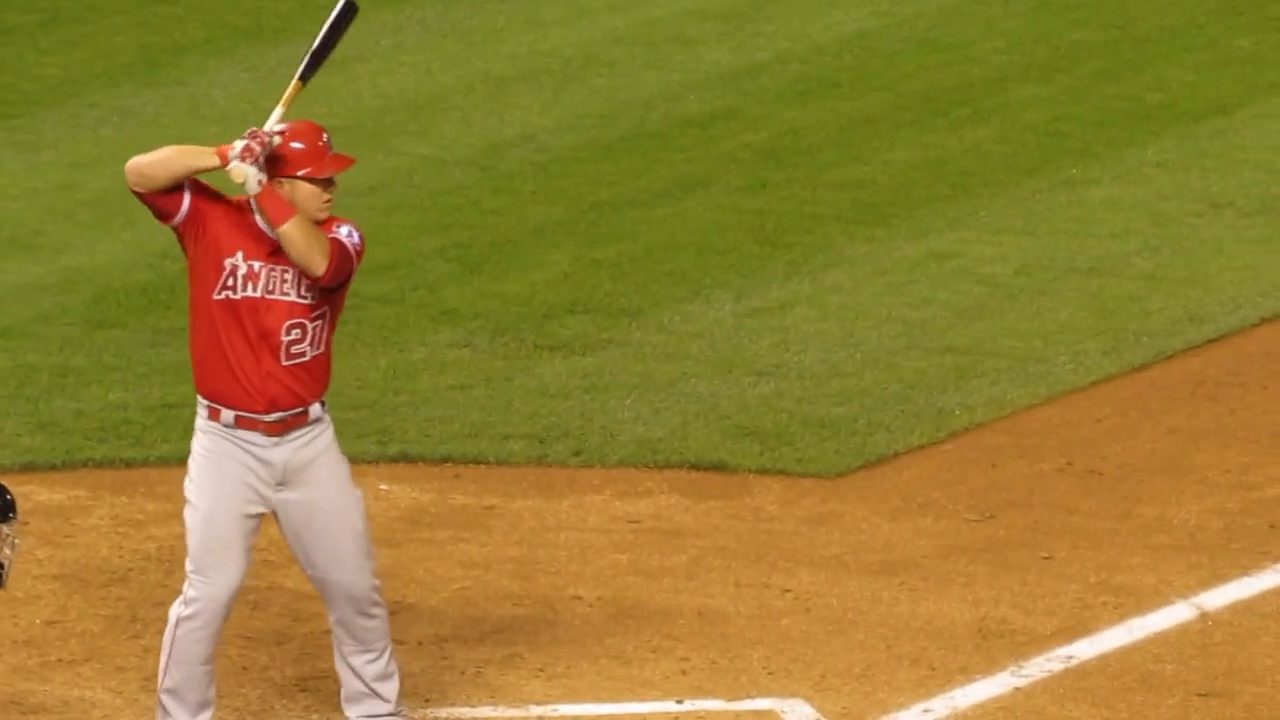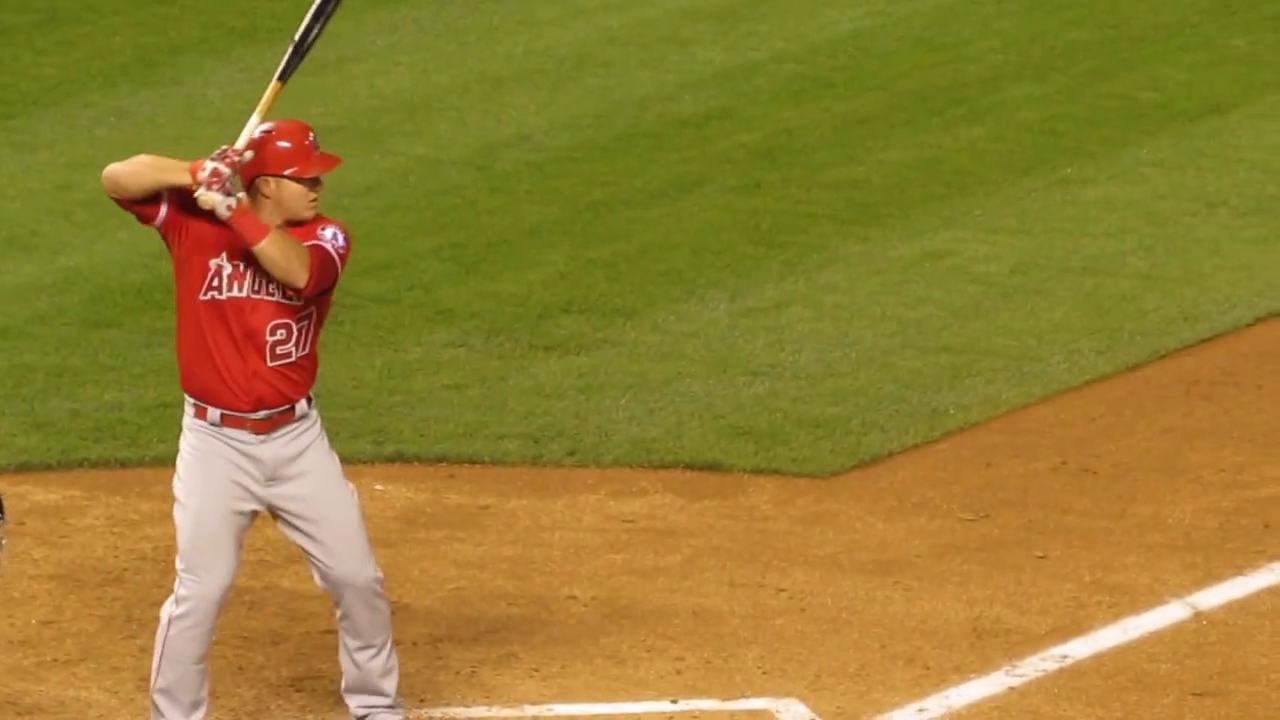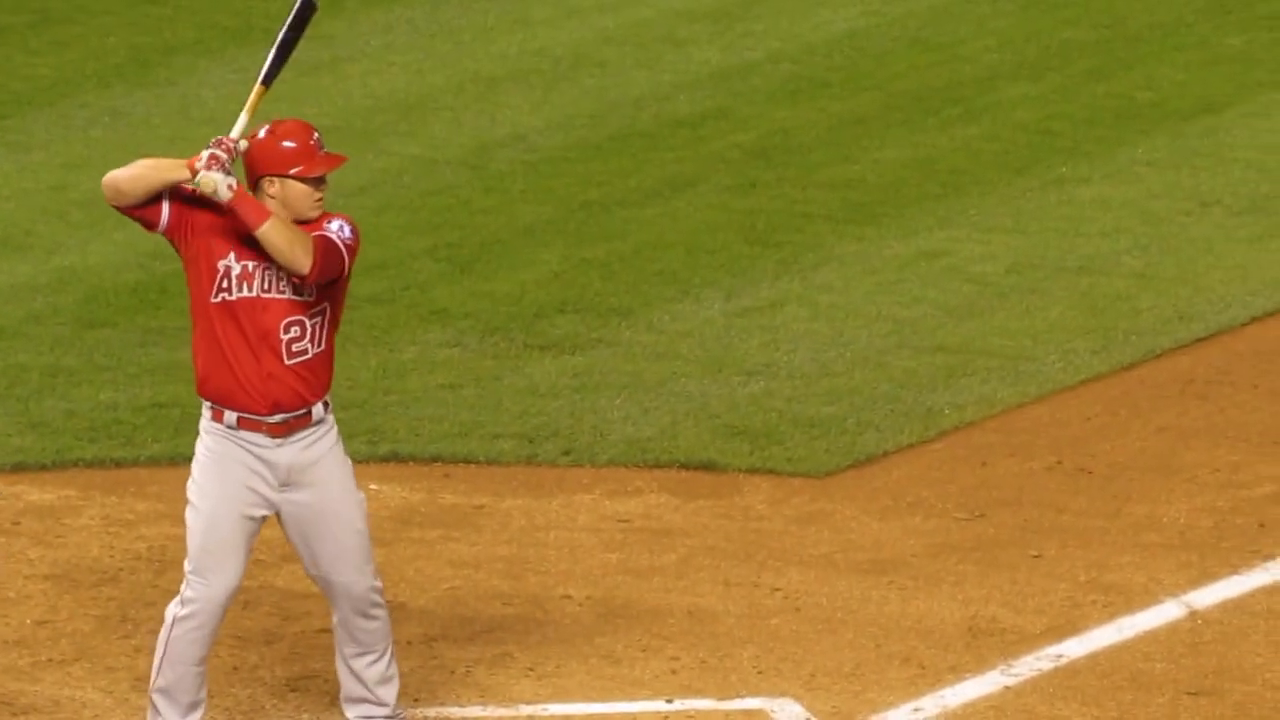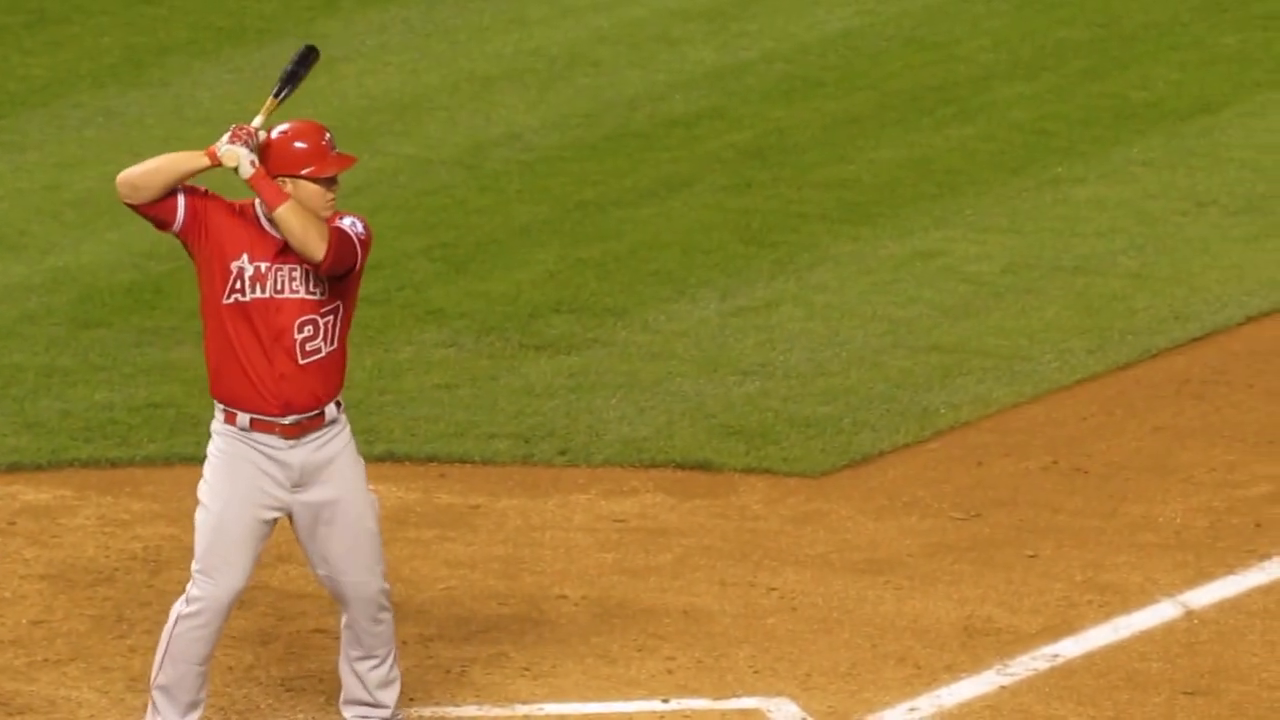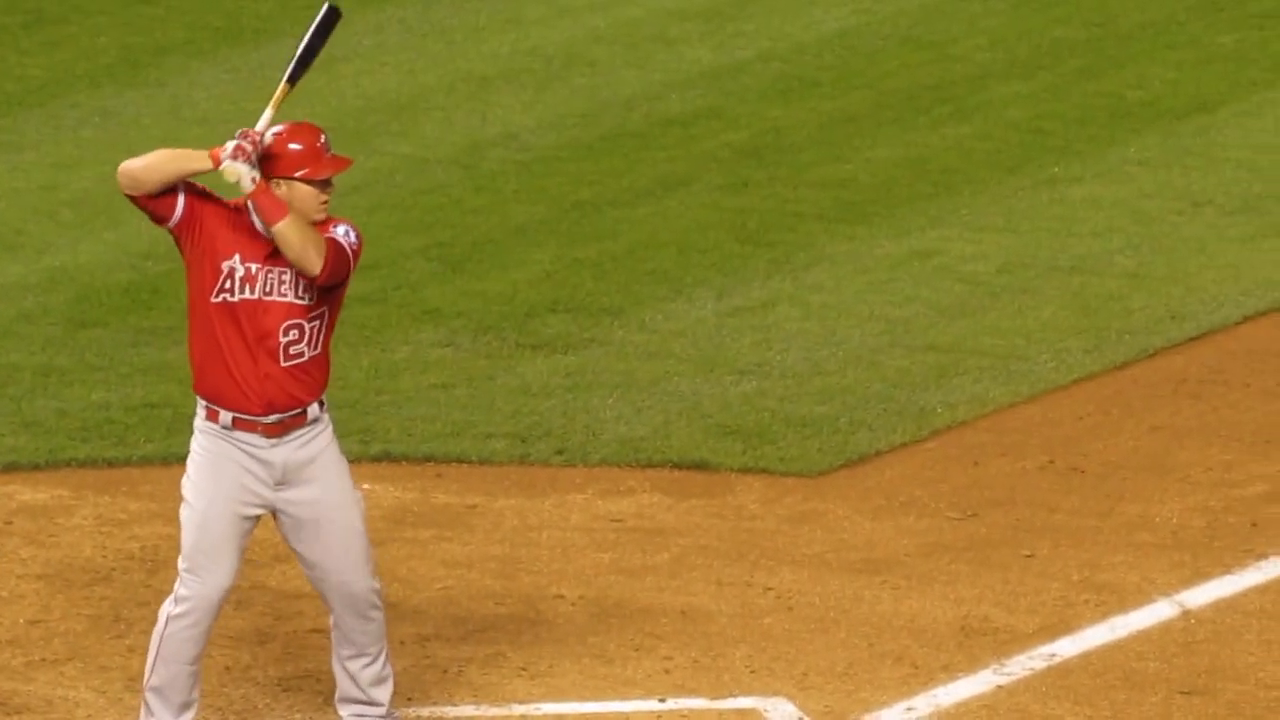
dt=0.2s
person 1, frame 1
left shoulder: (341, 236)
right shoulder: (210, 215)
left elbow: (318, 264)
right elbow: (138, 172)
left wrist: (257, 191)
right wrist: (226, 157)
left hip: (309, 440)
right hip: (227, 442)
left knee: (354, 584)
right knee: (207, 593)
person 1, frame 2
left shoulder: (328, 236)
right shoulder: (194, 222)
left elbow: (301, 274)
right elbow: (115, 179)
left wrist: (231, 209)
right wrist: (194, 174)
left hip: (298, 437)
right hip: (216, 440)
left knee: (357, 577)
right knee: (198, 592)
person 1, frame 3
left shoulder: (337, 233)
right shoulder: (202, 222)
left elbow: (305, 260)
right elbow: (116, 188)
left wrist: (233, 193)
right wrist: (196, 169)
left hip: (313, 442)
right hip: (231, 444)
left knee: (357, 589)
right knee: (205, 594)
person 1, frame 4
left shoulder: (349, 232)
right shoulder: (215, 222)
left elbow: (318, 248)
right elbow: (130, 186)
left wrist: (254, 174)
right wrist: (214, 155)
left hip: (325, 442)
right hip: (242, 445)
left knee: (364, 590)
right knee: (210, 593)
person 1, frame 5
left shoulder: (340, 237)
right shoulder: (208, 219)
left elbow: (314, 261)
right elbow: (131, 176)
left wrist: (251, 184)
right wrist: (218, 158)
left hip: (308, 442)
right hip: (226, 444)
left knee: (354, 588)
right knee: (198, 593)
